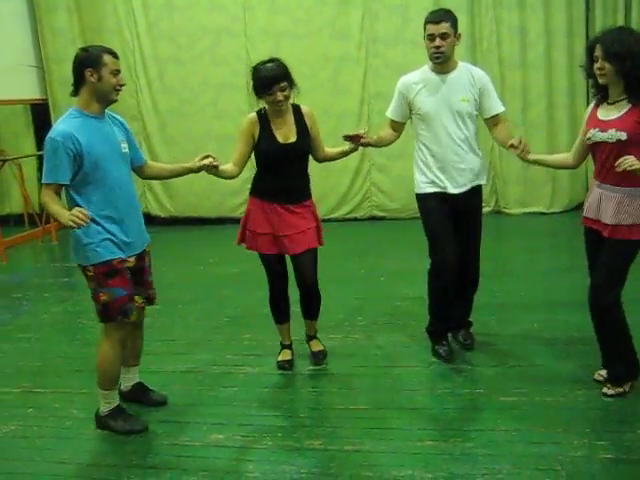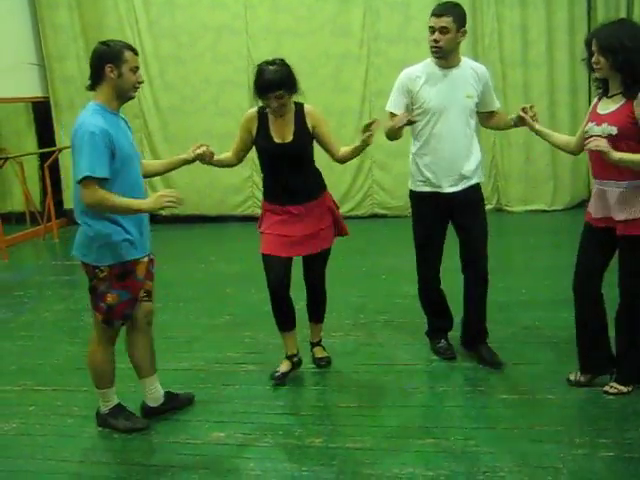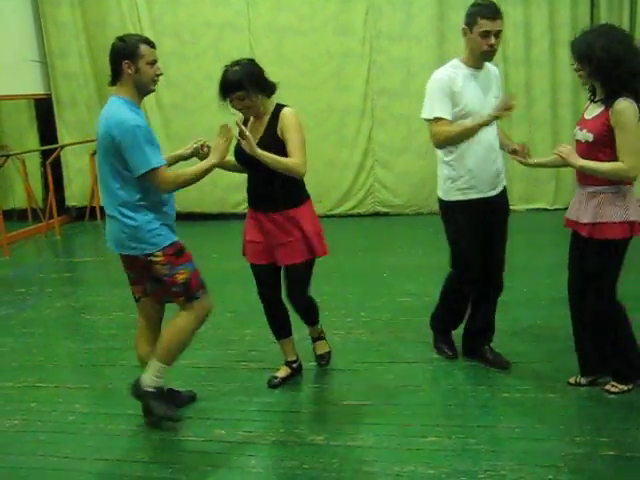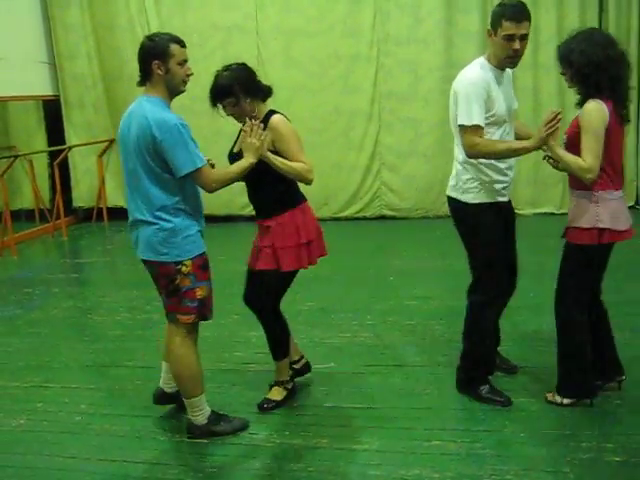
dt=0.5s
person 1, frame 1
left shoulder: (117, 124)
right shoulder: (64, 134)
left elbow: (143, 168)
right elbow: (48, 193)
left wrist: (189, 167)
right wrist: (66, 216)
left hip: (135, 241)
right hip: (101, 249)
left knee: (136, 317)
right knee: (117, 328)
left ankle: (129, 383)
right ankle: (107, 409)
person 1, frame 2
left shoulder: (117, 120)
right shoulder: (93, 127)
right elbow: (91, 195)
left wrist: (184, 159)
right wrist: (147, 205)
left hip: (133, 245)
right hip: (108, 250)
left knee: (141, 320)
right knee: (108, 330)
left ankle: (154, 398)
right ankle: (108, 408)
person 1, frame 3
left shoulder: (119, 112)
right shoulder: (127, 121)
right elbow: (164, 182)
left wrist: (183, 153)
right wrist: (212, 160)
left hip: (137, 233)
right hip: (148, 235)
left knee: (151, 313)
right knee: (198, 305)
left ankle: (155, 389)
right ankle: (150, 382)
person 1, frame 4
left shoulder: (134, 115)
right shoulder: (166, 122)
right elbow: (209, 181)
left wrist: (196, 163)
right wrist: (250, 158)
left hip: (153, 236)
right hip: (175, 241)
left knee: (180, 318)
right knee: (186, 328)
left ankle: (168, 384)
right ankle: (200, 418)
person 2, frame 1
left shoulder: (476, 78)
right shoulder: (409, 84)
left elbow: (496, 123)
right elbow: (394, 129)
left wrist: (511, 140)
right wrist: (371, 141)
left hip: (469, 185)
right hip: (431, 187)
left knee: (468, 262)
right knee: (444, 261)
left ankle: (460, 322)
right ankle: (439, 332)
person 2, frame 2
left shoulder: (478, 73)
right shoulder: (411, 77)
left elbow: (489, 117)
right elbow: (390, 131)
left wrist: (515, 121)
right wrist: (401, 122)
left hip: (467, 186)
right hip: (426, 188)
left knee: (477, 264)
right knee: (429, 267)
left ankle: (475, 338)
right ankle: (438, 331)
person 2, frame 3
left shoulder: (493, 74)
right shoulder: (444, 79)
right elbow: (440, 137)
left wrist: (509, 144)
right wrist: (486, 117)
left hip: (495, 192)
right hip: (459, 196)
left knee: (491, 273)
right knee: (465, 271)
left ankle: (478, 342)
right ankle: (442, 327)
person 2, frame 4
left shoulder: (505, 75)
right shoulder: (473, 80)
right elbow: (473, 145)
left wrist: (538, 138)
right wrist: (530, 144)
left hip: (497, 196)
right hip: (474, 199)
left knee: (505, 278)
right knee: (488, 286)
left ankle: (484, 347)
right ankle: (472, 376)
person 3, frame 1
right shoulder: (595, 108)
right elbow: (574, 159)
right wrist: (531, 158)
right hip: (598, 206)
left knee: (602, 292)
right knee: (602, 292)
person 3, frame 2
right shoulder: (600, 100)
right elbow: (576, 145)
right wrist: (535, 128)
right hip: (601, 204)
right knee: (584, 284)
right ankle: (595, 362)
person 3, frame 3
right shoulder: (594, 104)
left wrist: (579, 161)
right wrist: (534, 161)
right hip: (586, 210)
left knee: (602, 295)
right knee: (579, 290)
right ankle: (595, 365)
person 3, frame 4
left shoulder: (593, 108)
right shoulder: (607, 106)
left elbow: (588, 170)
left wrist: (554, 148)
right wrist: (561, 160)
left hip: (593, 215)
right hip: (602, 212)
left knee: (569, 301)
right knee: (586, 296)
left ankle: (576, 386)
right ankle: (606, 369)
person 4, frame 1
left shoulder: (305, 114)
right shoulder: (254, 122)
left elbow: (320, 155)
right elbow: (236, 168)
left wrist: (350, 149)
right wrist: (215, 169)
left hip: (301, 209)
right hip: (265, 211)
left knee: (308, 281)
right knee: (277, 282)
left ankle: (312, 334)
right ankle: (285, 343)
person 4, frame 2
left shoulder: (308, 114)
right shoulder: (252, 119)
left elbow: (340, 155)
right elbow: (235, 156)
left wrist: (363, 143)
right wrist: (209, 159)
left hip: (315, 208)
right hip: (277, 213)
left knee: (315, 279)
right knee: (276, 284)
left ankle: (316, 341)
right ankle: (291, 355)
person 4, frame 3
left shoulder: (286, 116)
right shoulder: (245, 121)
left elbow: (299, 169)
left wrist: (256, 151)
left hip: (293, 218)
right hip: (259, 220)
left knee: (297, 293)
right knee: (267, 293)
left ankle: (317, 335)
right ankle: (291, 360)
person 4, frame 4
left shoulder: (276, 123)
right shoulder: (248, 125)
left elbow: (306, 174)
left wrist: (264, 153)
left hip: (289, 225)
right hip: (269, 225)
left knee: (265, 302)
right knee: (255, 298)
left ankle: (285, 381)
right ankle: (296, 358)
